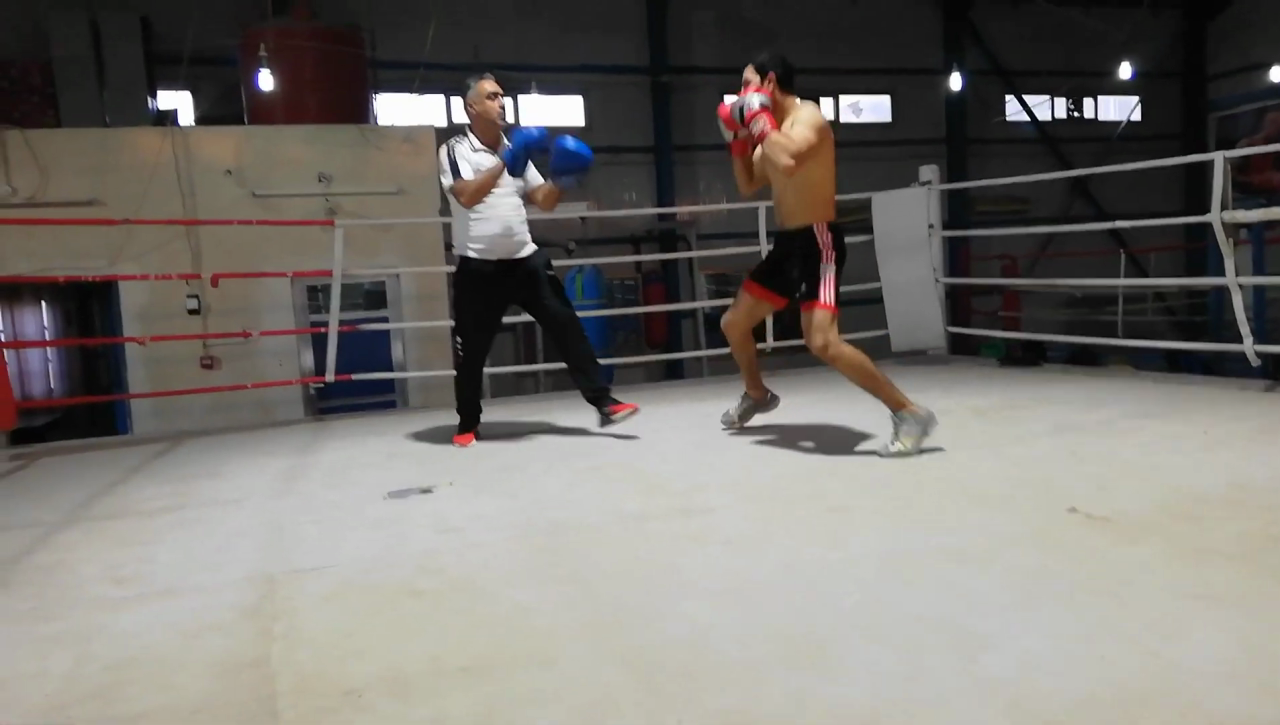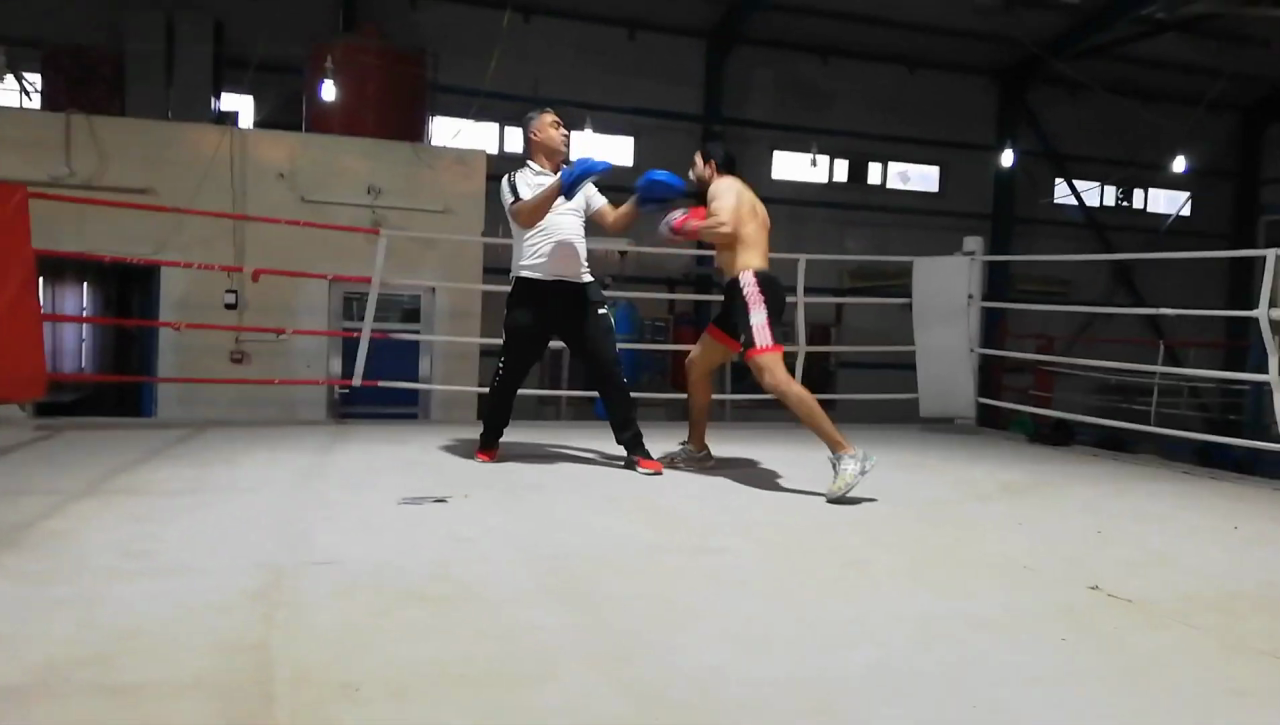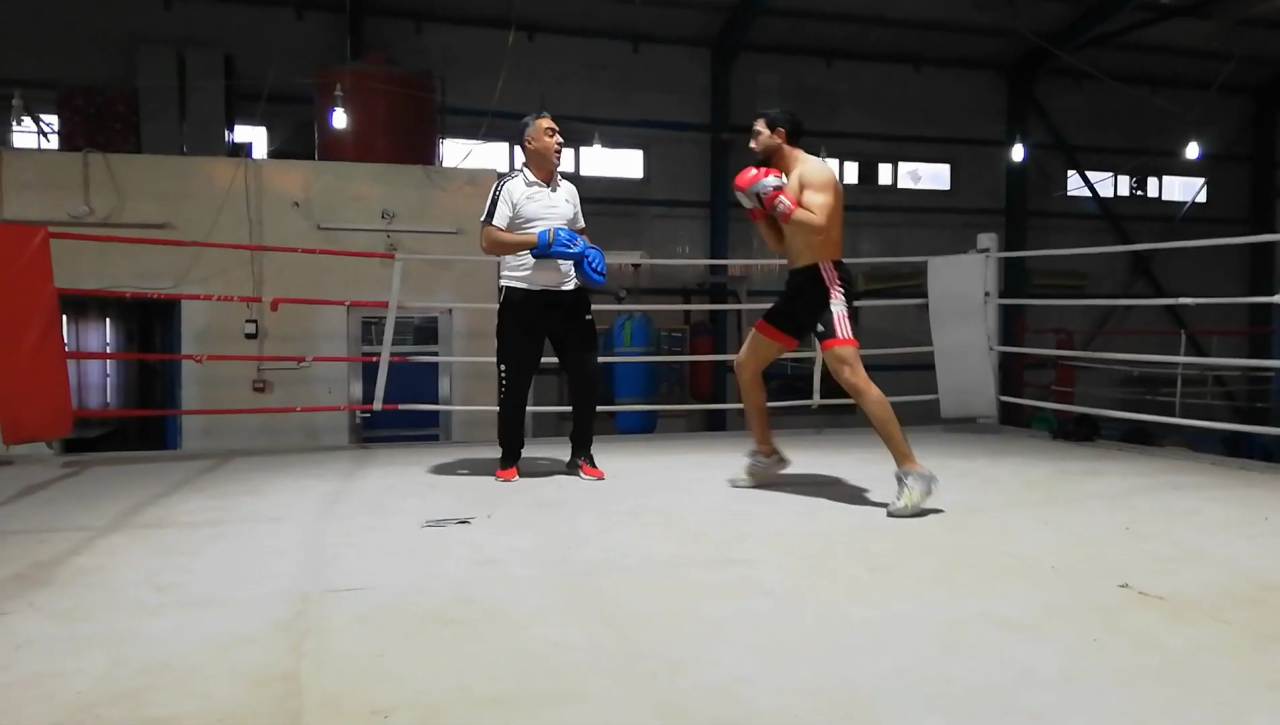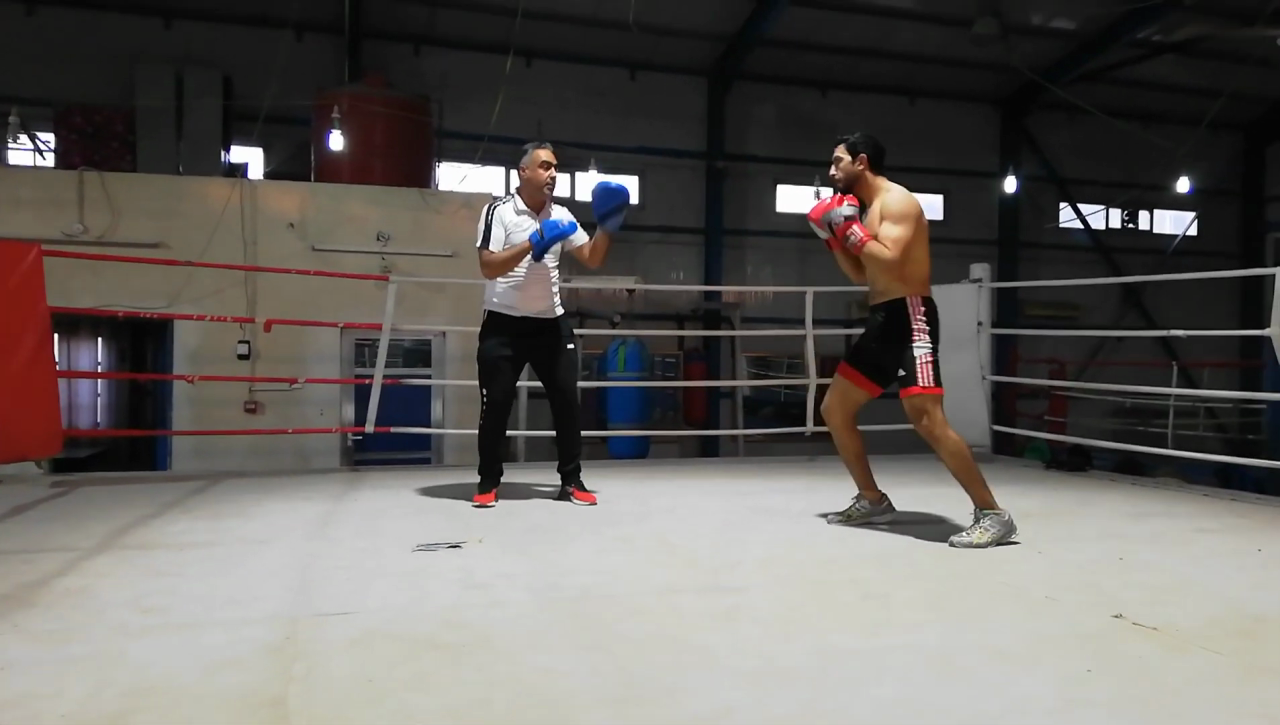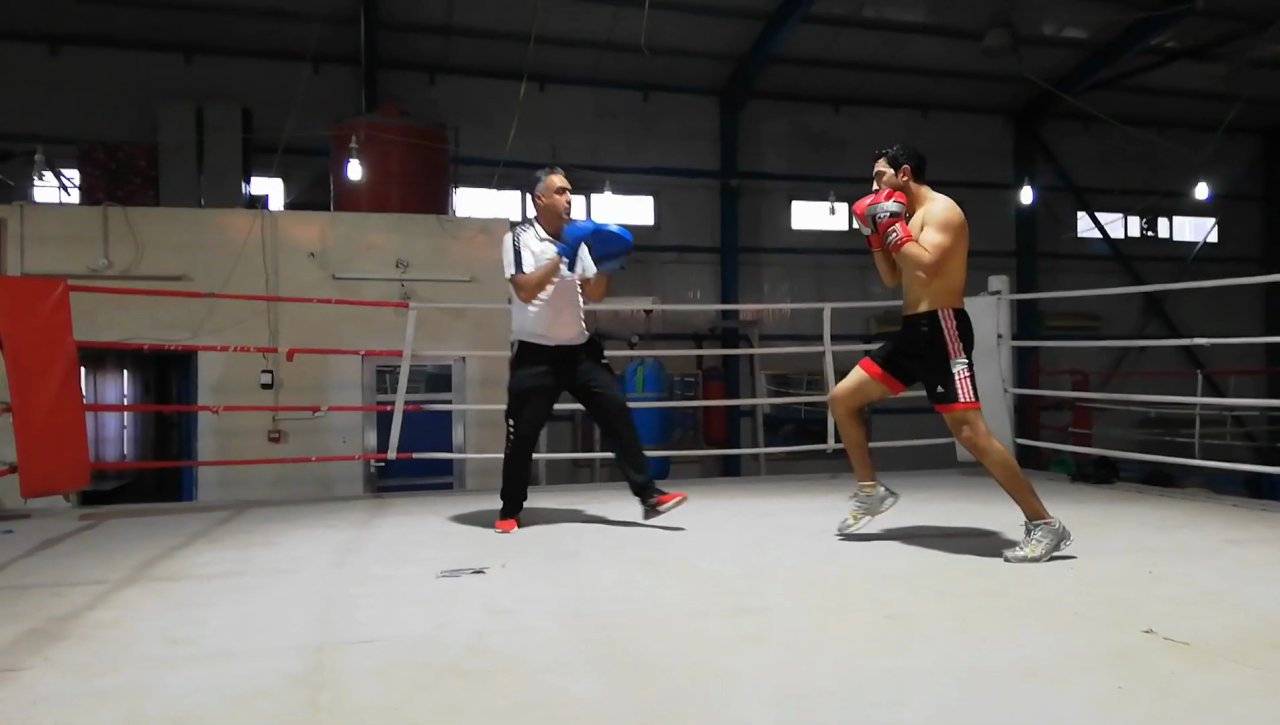
dt=0.5s
person 1, frame 1
left shoulder: (807, 117)
right shoulder: (774, 126)
left elbow: (786, 162)
right elbow: (748, 185)
left wrist: (757, 120)
right wrist: (734, 135)
left hip: (816, 243)
right hip: (787, 245)
left knee: (823, 343)
right knee: (734, 326)
left ankle: (910, 415)
right ankle: (757, 396)
person 1, frame 2
left shoulder: (726, 187)
right shoulder: (745, 201)
left elbow: (726, 228)
left wrist: (687, 226)
right wrist: (702, 231)
left hip: (752, 289)
right hip: (744, 292)
left knee: (773, 378)
right knee: (696, 364)
left ankle: (846, 454)
right ankle: (696, 449)
person 1, frame 3
left shoulder: (814, 171)
right shoulder: (784, 178)
left elbow: (816, 228)
left wrist: (775, 198)
right wrist: (758, 207)
left hip: (825, 282)
right hip: (797, 285)
left knee: (850, 375)
right knee: (746, 365)
left ankle: (914, 474)
right ankle: (766, 454)
person 1, frame 4
left shoulder: (897, 200)
right shoulder: (866, 207)
left elbow: (891, 262)
left wrist: (850, 229)
right wrist: (834, 238)
left hip: (910, 317)
right hip: (882, 321)
left knee: (927, 421)
right knee: (834, 411)
left ankle: (992, 514)
right ankle: (872, 500)
person 1, frame 5
left shoulder: (942, 211)
right shoulder: (914, 218)
left elbow: (925, 267)
right elbow: (892, 278)
left wrist: (893, 224)
right wrist: (876, 232)
left hip: (941, 331)
right hip: (910, 331)
left knee: (973, 437)
right knee: (841, 399)
left ankle: (1042, 524)
right ankle: (870, 490)
person 2, frame 1
left shoulder: (520, 150)
right shoulder: (454, 150)
left elbow: (544, 202)
right elbow: (466, 197)
left wrist: (566, 176)
right wrist: (505, 162)
left hip: (525, 262)
right hip: (477, 269)
left knee: (567, 328)
right knee: (471, 350)
left ankle: (603, 401)
right ankle: (467, 423)
person 2, frame 2
left shoulder: (580, 181)
right shoulder: (517, 180)
left elbow: (612, 221)
right elbow: (525, 218)
left wrist: (639, 198)
right wrist: (562, 182)
left hip: (579, 290)
right hip: (533, 291)
left knee: (608, 369)
right knee: (511, 370)
left ankle: (635, 449)
right ankle: (489, 441)
person 2, frame 3
left shoulder: (568, 190)
right shoulder: (509, 187)
left elbow: (580, 234)
right elbow: (489, 241)
left wrist: (588, 252)
right wrist: (537, 240)
left hip: (569, 297)
right hip: (522, 298)
left knee: (585, 374)
right knee: (516, 381)
left ankle: (582, 455)
right ankle: (509, 458)
person 2, frame 4
left shoulder: (560, 216)
right shoulder: (498, 211)
left elbow: (592, 259)
right elbow: (488, 267)
left wrist: (607, 226)
right wrist: (532, 243)
left hip: (551, 323)
right hip: (503, 324)
left knee: (567, 400)
right knee: (496, 404)
left ankle: (571, 481)
right ankle: (488, 483)
person 2, frame 5
left shoulder: (577, 240)
right shoulder: (518, 240)
left elbow: (593, 292)
right elbow: (525, 290)
left wrist: (608, 268)
right wrist: (562, 254)
left hip: (578, 349)
right hip: (534, 353)
left knee: (616, 412)
right knee: (522, 434)
left ankle: (648, 493)
right ankle: (509, 510)
